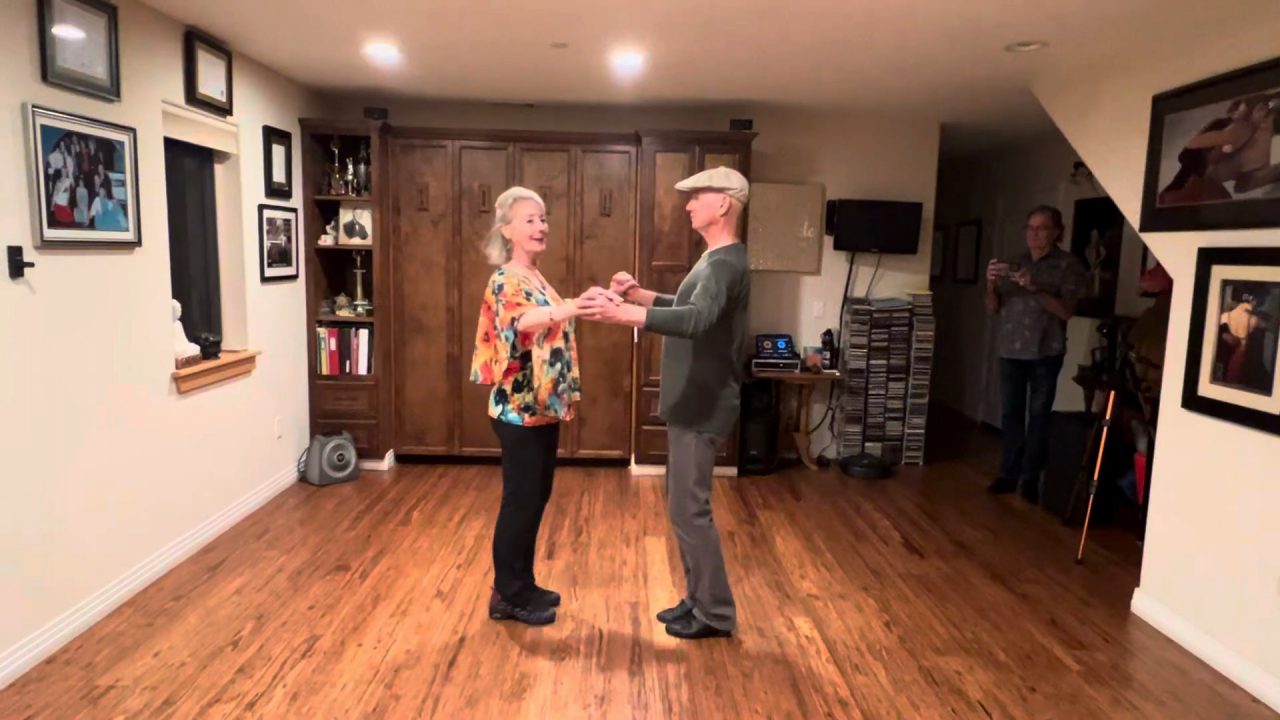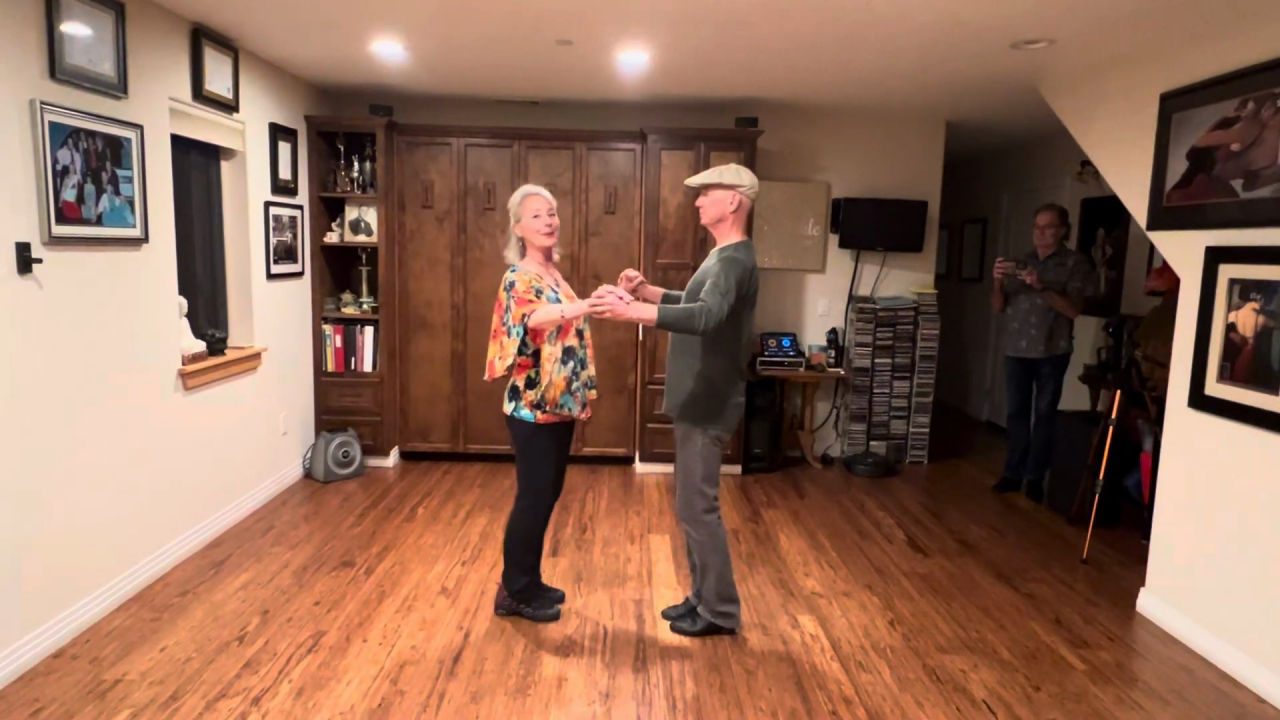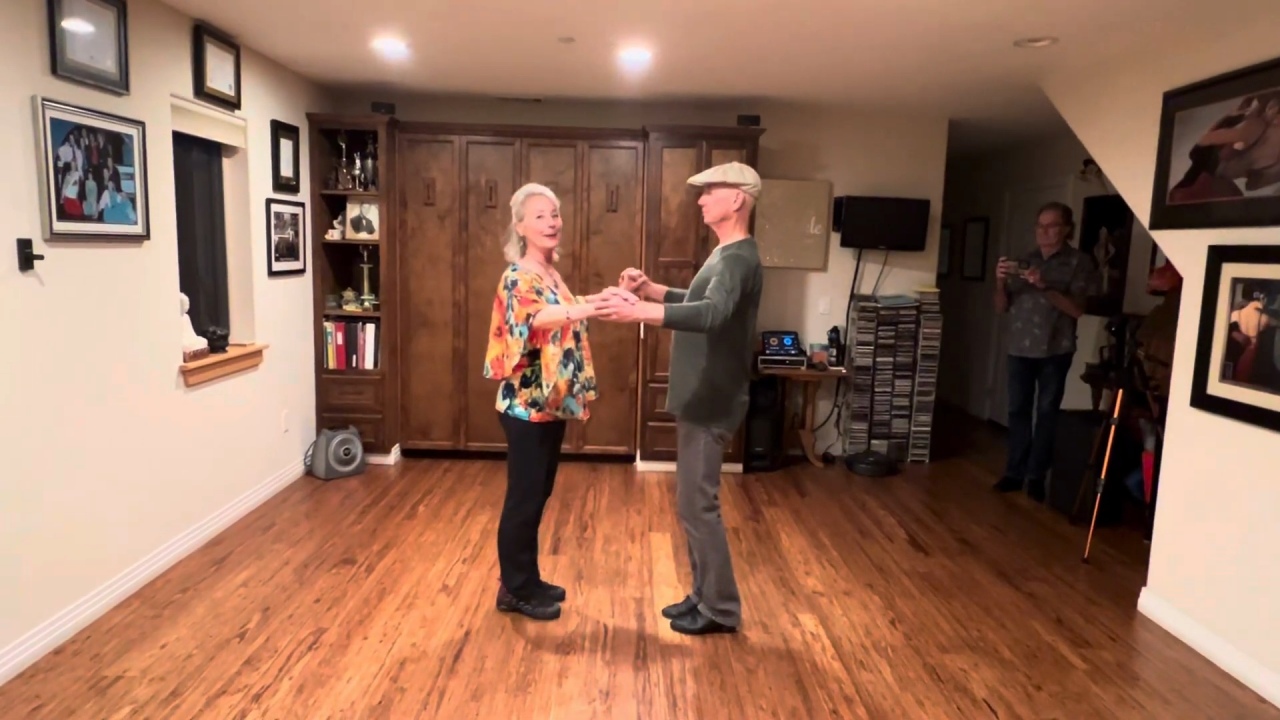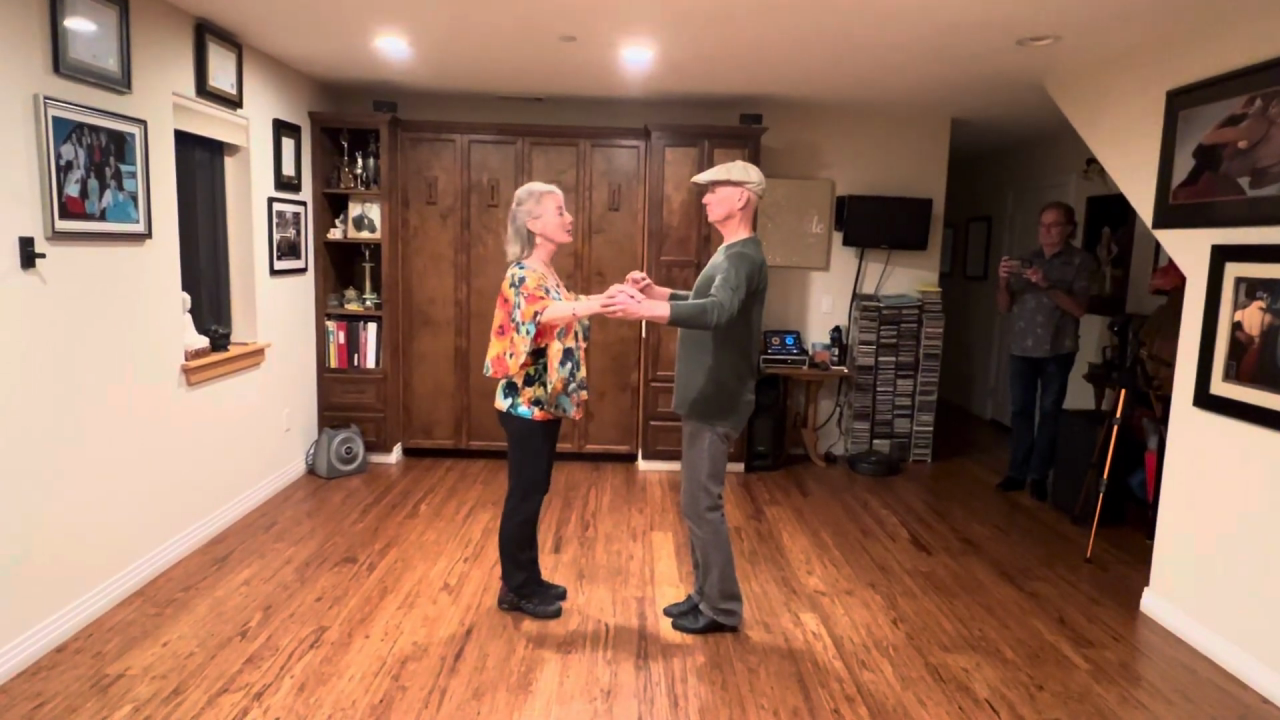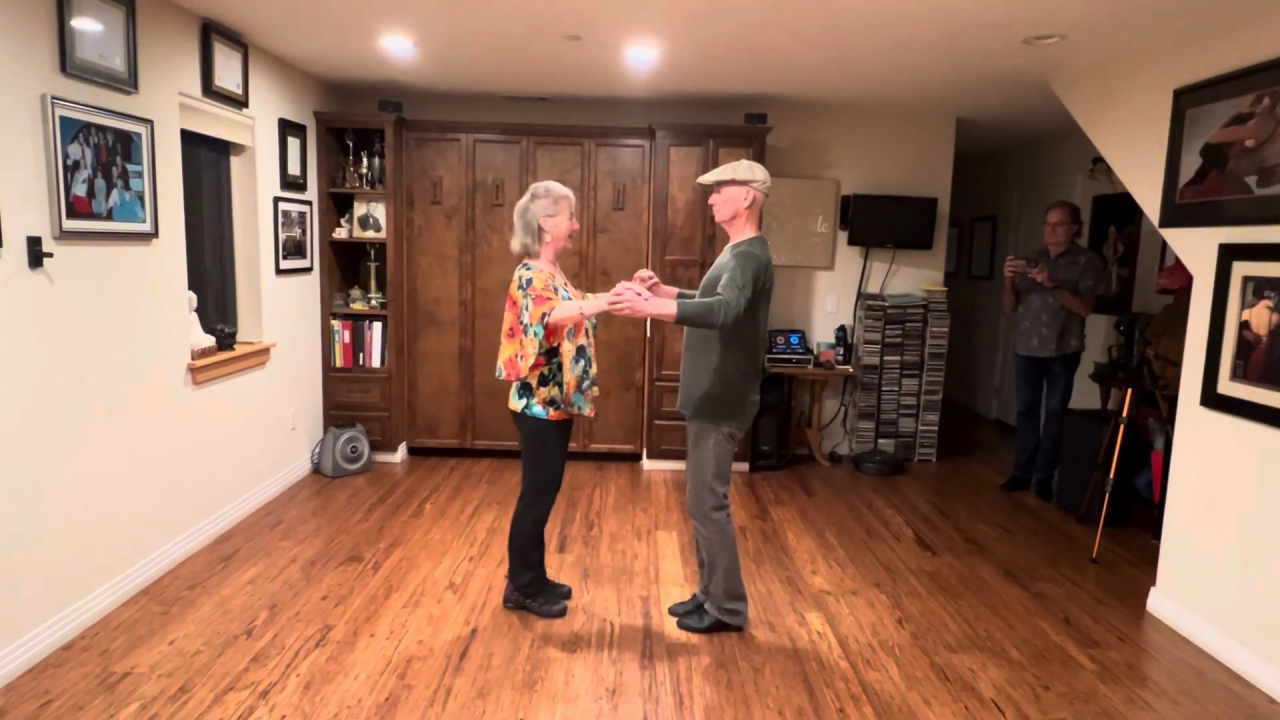
dt=0.7s
person 1, frame 1
left shoulder: (726, 263)
right shoulder: (715, 260)
left elbow: (696, 320)
right elbow: (684, 308)
left wrist: (621, 315)
right wrist: (637, 294)
left hip: (701, 407)
right hip: (690, 403)
left knee: (689, 509)
right knee: (684, 505)
left ankle: (716, 612)
right ankle: (698, 599)
person 1, frame 2
left shoulder: (735, 260)
right shoulder: (723, 257)
left elbow: (705, 317)
right elbow: (692, 305)
left wrist: (632, 312)
right wrist: (646, 291)
left hip: (709, 404)
right hip: (698, 401)
left knee: (697, 507)
right knee: (693, 504)
left ankle: (721, 610)
right ankle: (704, 597)
person 1, frame 3
left shoulder: (739, 259)
right shoulder: (725, 254)
left elbow: (710, 314)
right elbow: (694, 302)
left wrist: (637, 312)
right wrist: (649, 288)
left hip: (712, 403)
right hip: (700, 399)
left knee: (697, 505)
right knee: (694, 502)
left ankle: (720, 609)
right ankle: (704, 596)
person 1, frame 4
left shoulder: (744, 257)
right shoulder: (731, 253)
left elbow: (716, 311)
right elbow: (704, 303)
left wrist: (643, 309)
right wrist: (655, 291)
left hip: (717, 402)
right hip: (706, 398)
left knee: (701, 503)
right knee: (699, 501)
left ankle: (723, 607)
right ankle: (706, 595)
person 1, frame 5
left shoulder: (750, 257)
right shoulder: (738, 252)
left elbow: (723, 310)
left wrist: (650, 308)
right wrist: (662, 290)
left hip: (722, 401)
right hip: (711, 396)
left knee: (707, 502)
right knee: (704, 500)
left ankle: (728, 607)
right ankle: (711, 594)
person 2, frame 1
left shoulder: (536, 277)
right shoulder: (505, 282)
right elbow: (522, 322)
left wrist: (585, 305)
right wrist: (572, 307)
left hip: (543, 405)
right hip: (518, 408)
left knee: (536, 498)
right knee: (520, 500)
left ankle: (522, 586)
right ankle: (508, 596)
person 2, frame 2
left shoulder: (553, 273)
right shoulder: (518, 277)
right elbow: (531, 318)
left wrist: (599, 303)
right wrist: (583, 306)
left hip: (559, 402)
right hip: (532, 406)
left knee: (547, 495)
right knee: (534, 497)
left ankle: (528, 583)
right ankle: (515, 591)
person 2, frame 3
left shoulder: (551, 273)
right shoulder: (518, 277)
left elbow: (565, 317)
right elbow: (534, 317)
left wrist: (600, 300)
right wrist: (590, 307)
left hip: (551, 402)
right hip: (527, 404)
left knee: (538, 494)
right knee: (524, 496)
left ankle: (527, 580)
right ankle: (514, 589)
person 2, frame 4
left shoulder: (547, 272)
right shoulder: (523, 274)
left elbow: (565, 316)
right elbow: (540, 316)
left wrist: (607, 298)
right wrist: (597, 303)
left hip: (545, 400)
right hip: (526, 402)
left knee: (534, 493)
right knee: (524, 494)
left ankle: (528, 579)
right ankle: (515, 589)
person 2, frame 5
left shoulder: (552, 272)
right shoulder: (531, 274)
left elbow: (574, 313)
right elbow: (550, 316)
left wrist: (611, 297)
right wrist: (603, 302)
left hip: (556, 400)
right hip: (539, 403)
left knee: (544, 492)
right knee: (537, 494)
left ankle: (533, 579)
right ankle: (522, 588)
person 3, frame 1
left shoulder: (1068, 265)
right shoulder: (1014, 264)
left elbow: (1066, 311)
right elbow: (992, 309)
left wrist: (1034, 289)
right wrist: (991, 284)
left hip: (1045, 352)
right hip: (1010, 351)
left knee: (1038, 415)
right knee: (1010, 413)
left ankle: (1030, 478)
right ankle: (1008, 474)
person 3, frame 2
left shoulder: (1075, 263)
right shoulder: (1020, 262)
left elbow: (1073, 309)
right elbow: (998, 307)
left wrist: (1042, 286)
right wrist: (998, 282)
left hip: (1052, 351)
right hip: (1016, 349)
left knee: (1044, 414)
right knee: (1016, 412)
left ankle: (1035, 477)
right ankle: (1013, 473)
person 3, frame 3
left shoulder: (1079, 263)
right shoulder: (1023, 261)
left elbow: (1077, 309)
right elbow: (1002, 307)
left wrist: (1044, 286)
right wrist: (1001, 282)
left hip: (1055, 350)
right hip: (1019, 348)
left knee: (1046, 413)
right knee: (1017, 411)
left ankle: (1036, 476)
right ankle: (1014, 472)
person 3, frame 4
left shoulder: (1082, 262)
right shoulder: (1026, 260)
left elbow: (1079, 308)
right elbow: (1005, 307)
left wrist: (1047, 285)
right wrist: (1003, 281)
left hip: (1057, 350)
right hip: (1021, 348)
left knee: (1050, 412)
right knee: (1020, 410)
left ankle: (1039, 476)
right ankle: (1017, 472)
person 3, frame 5
left shoulder: (1088, 261)
right shoulder: (1032, 259)
left elbow: (1085, 307)
right elbow: (1009, 306)
left wrist: (1052, 285)
right wrist: (1008, 281)
left hip: (1062, 350)
right hip: (1027, 348)
left knee: (1054, 413)
right knee: (1026, 410)
left ankle: (1044, 476)
right ankle: (1022, 472)
